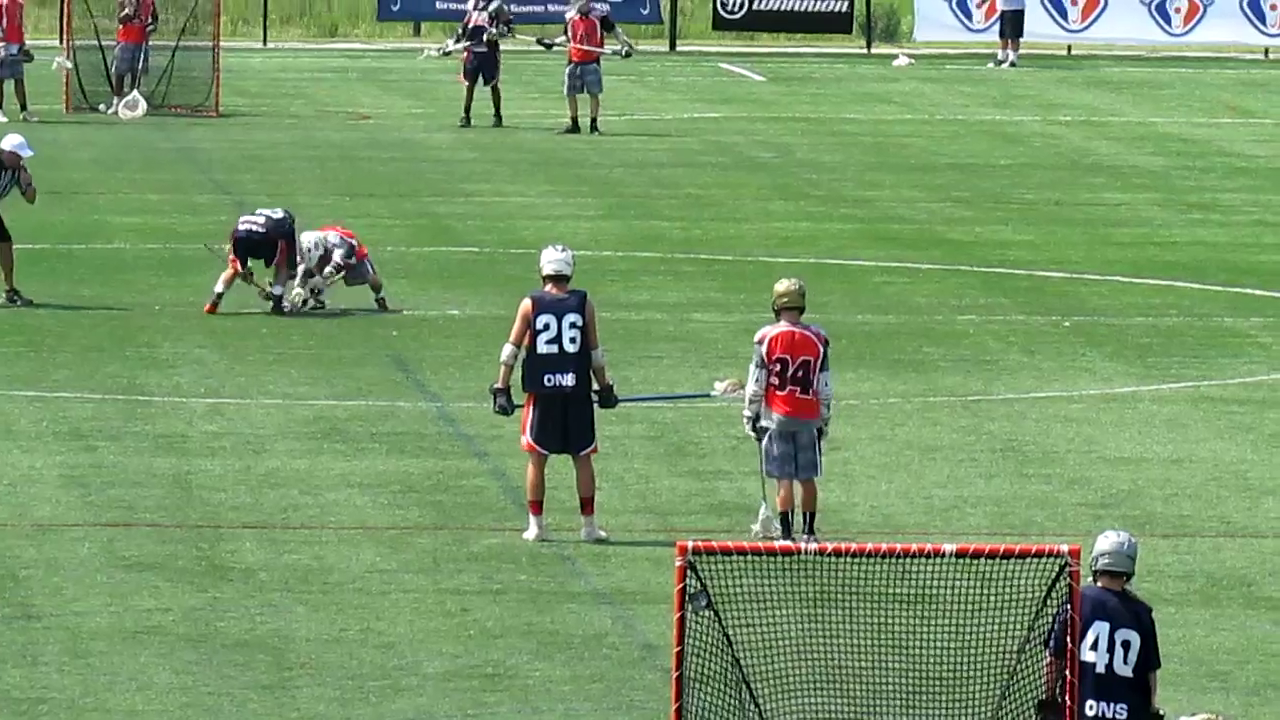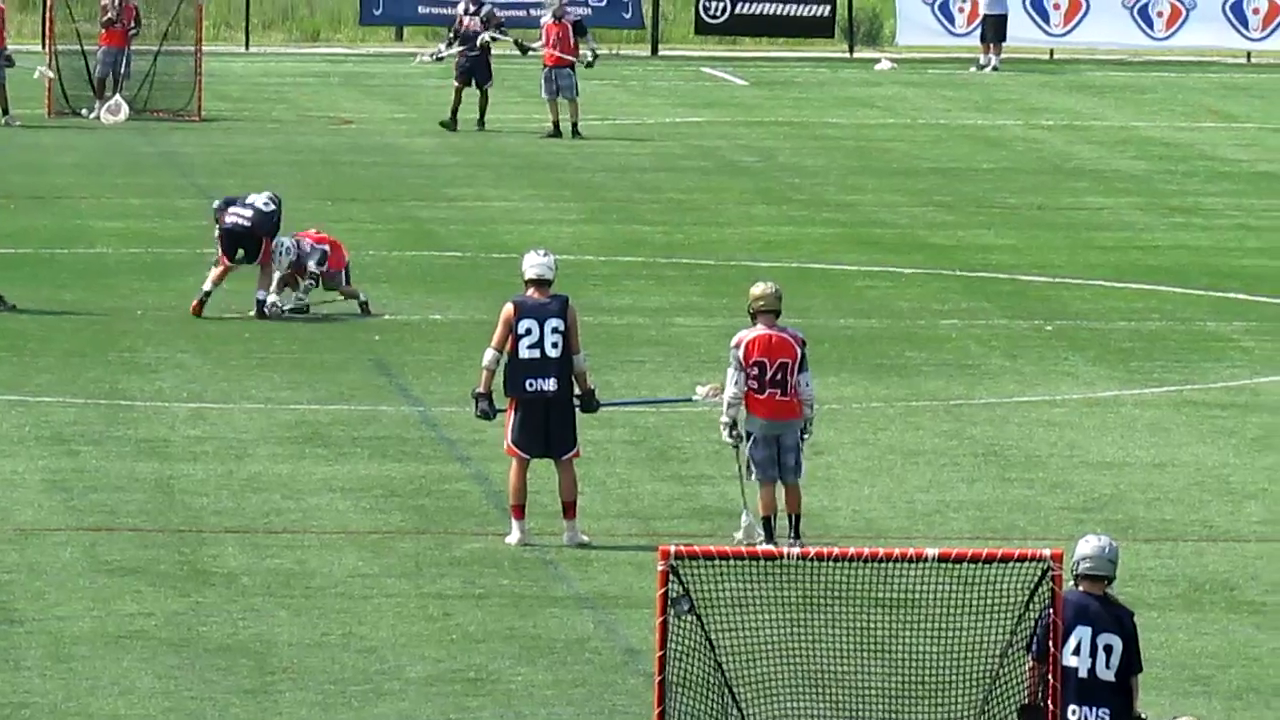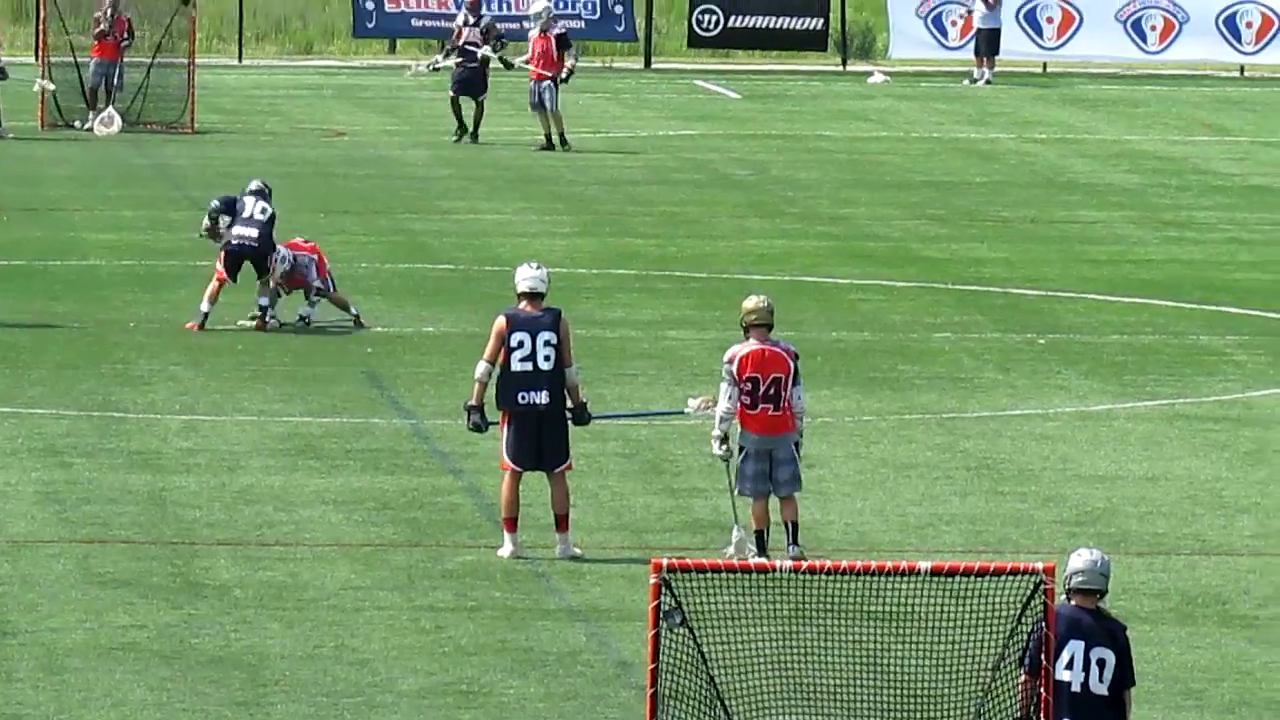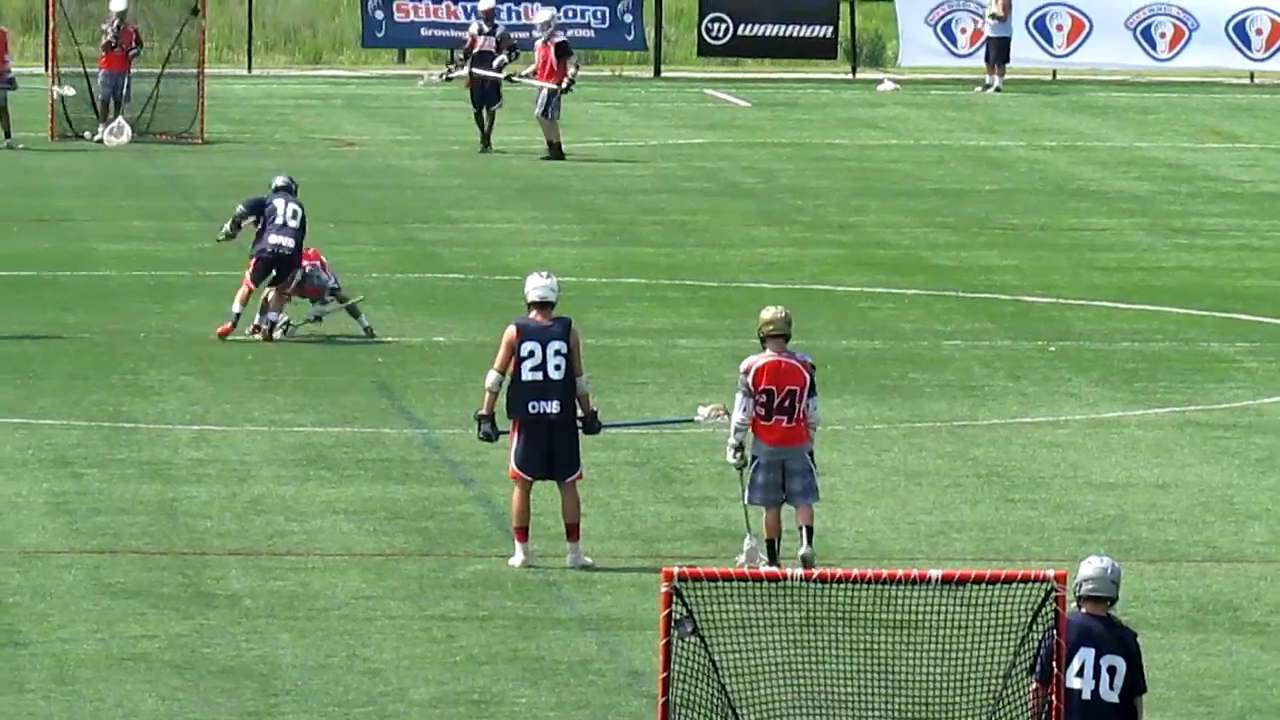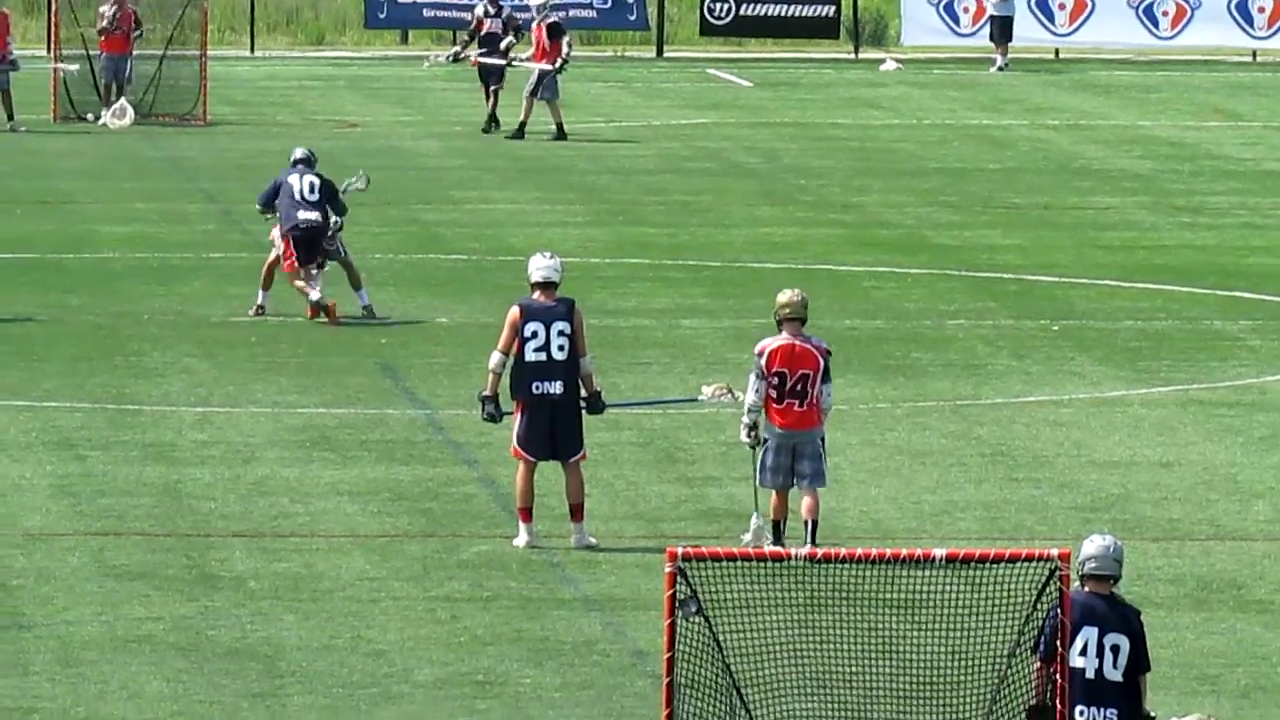
dt=0.2s
person 1, frame 1
left shoulder: (530, 303)
right shoulder: (584, 304)
left elbow: (512, 349)
right elbow: (595, 352)
left wrist: (501, 388)
right wrist: (605, 387)
left hip: (542, 391)
right hip: (577, 390)
left knee: (537, 457)
right knee: (582, 457)
left ankle: (535, 526)
right ankle: (588, 525)
person 1, frame 2
left shoulder: (512, 308)
right shoulder: (566, 309)
left elbow: (493, 354)
right elbow: (576, 357)
left wrist: (483, 393)
right wrist: (587, 392)
left hip: (524, 395)
right hip: (558, 395)
left knee: (519, 461)
right knee: (565, 462)
left ankle: (517, 530)
right ankle: (571, 530)
person 1, frame 3
left shoulder: (505, 321)
right shoulder: (558, 321)
left elbow: (486, 366)
right elbow: (569, 370)
left wrist: (475, 405)
right wrist: (579, 405)
left hip: (516, 408)
right hip: (551, 407)
left knee: (512, 474)
right knee: (557, 475)
left ankle: (510, 543)
right ankle: (563, 543)
person 1, frame 4
left shoulder: (515, 330)
right shoulder: (569, 331)
left elbow: (496, 376)
right elbow: (580, 379)
left wrist: (486, 415)
right wrist: (589, 413)
left hip: (527, 417)
right hip: (562, 417)
left knee: (523, 483)
right knee: (568, 484)
left ankle: (521, 552)
right ankle: (574, 552)
person 1, frame 5
left shoulder: (518, 311)
right shoulder: (572, 311)
left elbow: (499, 357)
right elbow: (582, 359)
left wrist: (489, 396)
right wrist: (592, 394)
left hip: (530, 397)
right hip: (565, 397)
left knee: (526, 464)
right knee: (572, 465)
left ankle: (525, 533)
right ankle: (578, 533)
person 2, frame 1
left shoulder: (766, 337)
right shoulder: (817, 338)
left elbow: (756, 385)
right elbow: (825, 387)
left wrist: (751, 415)
right wrist: (824, 419)
left hip: (778, 418)
right hip: (807, 420)
left knee: (784, 478)
right knee: (807, 478)
left ankle: (786, 535)
right ankle: (809, 533)
person 2, frame 2
left shoulder: (743, 341)
right shoulder: (794, 340)
left elbow: (733, 388)
right elbow: (805, 387)
left wrist: (728, 421)
right wrist: (808, 419)
left hip: (760, 422)
right hip: (790, 422)
left knee: (767, 483)
right knee: (791, 481)
left ankle: (769, 540)
right ankle: (795, 536)
person 2, frame 3
left shoulder: (736, 356)
right shoulder: (787, 354)
left elbow: (727, 402)
right elbow: (798, 400)
left wrist: (720, 436)
right wrist: (798, 430)
left hip: (753, 437)
right hip: (784, 436)
left knee: (759, 497)
right knee: (787, 492)
left ankle: (761, 553)
right ankle: (793, 543)
person 2, frame 4
left shoulder: (752, 366)
right shoulder: (803, 365)
left elbow: (742, 413)
right elbow: (813, 411)
left wrist: (735, 445)
right wrist: (808, 436)
left hip: (766, 447)
right hip: (798, 446)
left knee: (771, 506)
right knee: (803, 501)
left ankle: (772, 562)
right ankle: (806, 546)
person 2, frame 5
left shoulder: (766, 349)
right shoulder: (818, 350)
left elbow: (755, 394)
right elbow: (825, 396)
left wrist: (748, 424)
right wrist: (819, 422)
left hip: (777, 430)
right hip: (809, 431)
left knee: (779, 489)
right knee: (809, 488)
left ankle: (777, 542)
right ankle: (810, 543)
